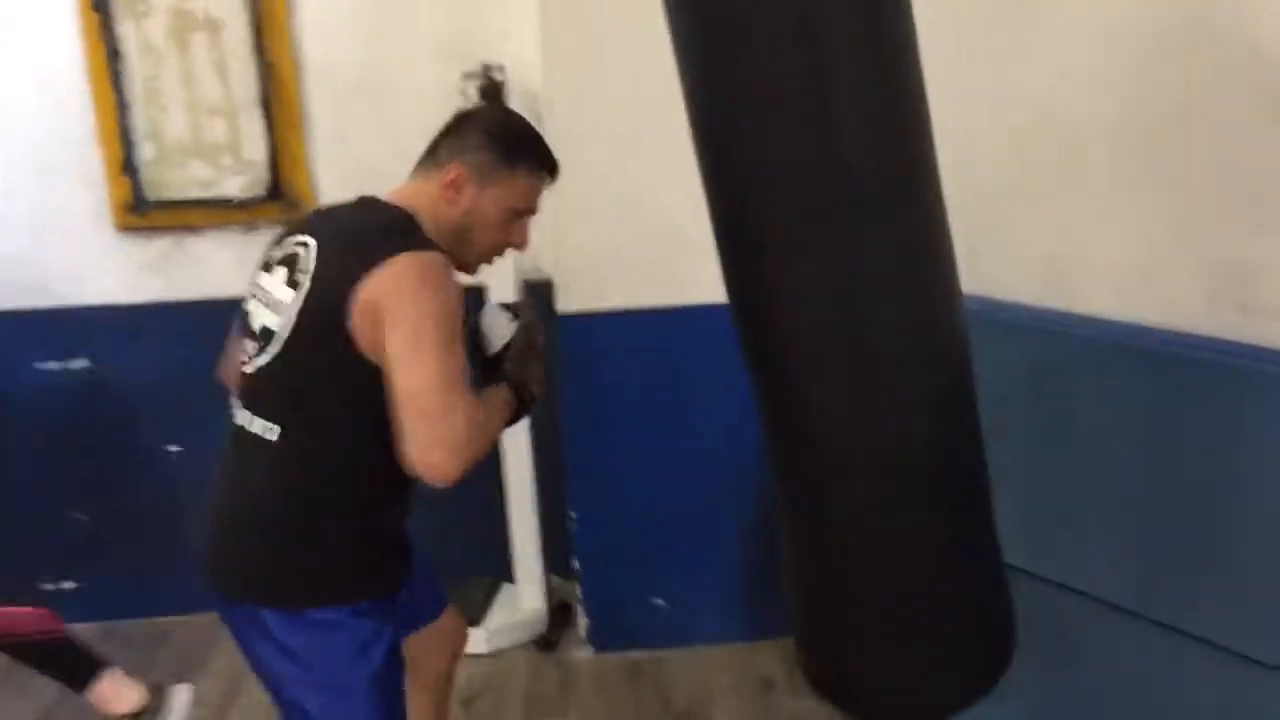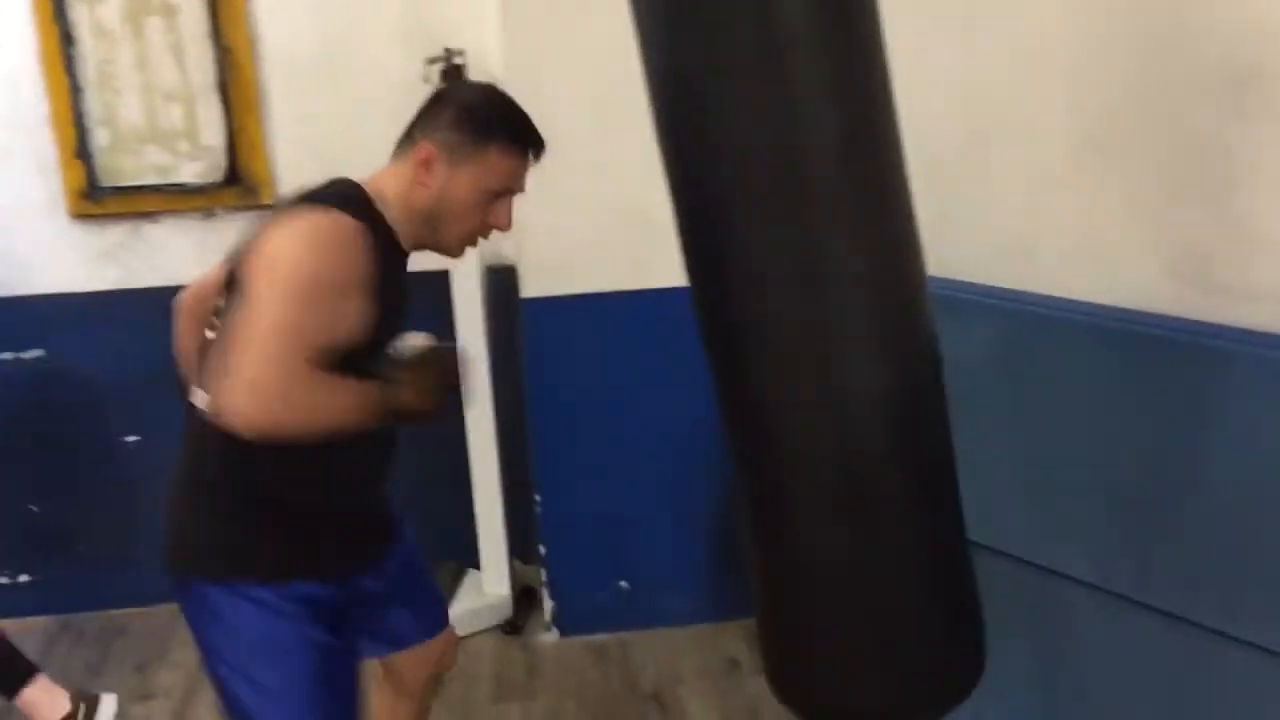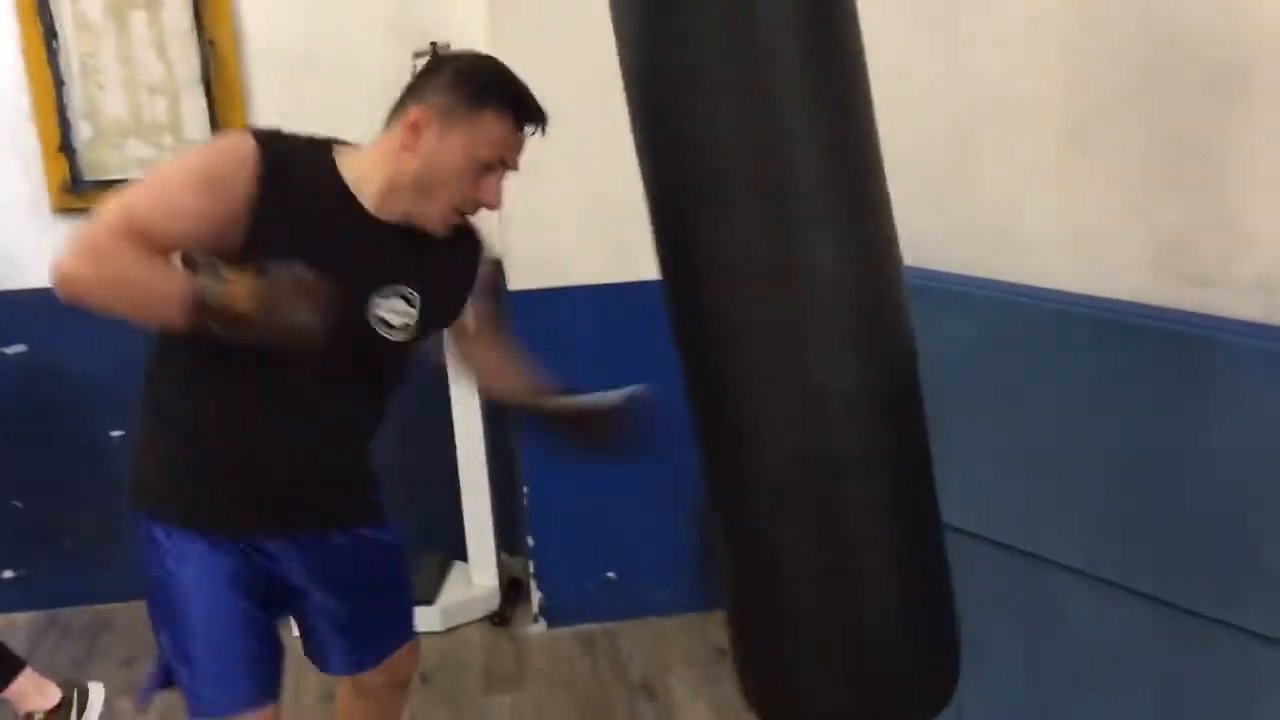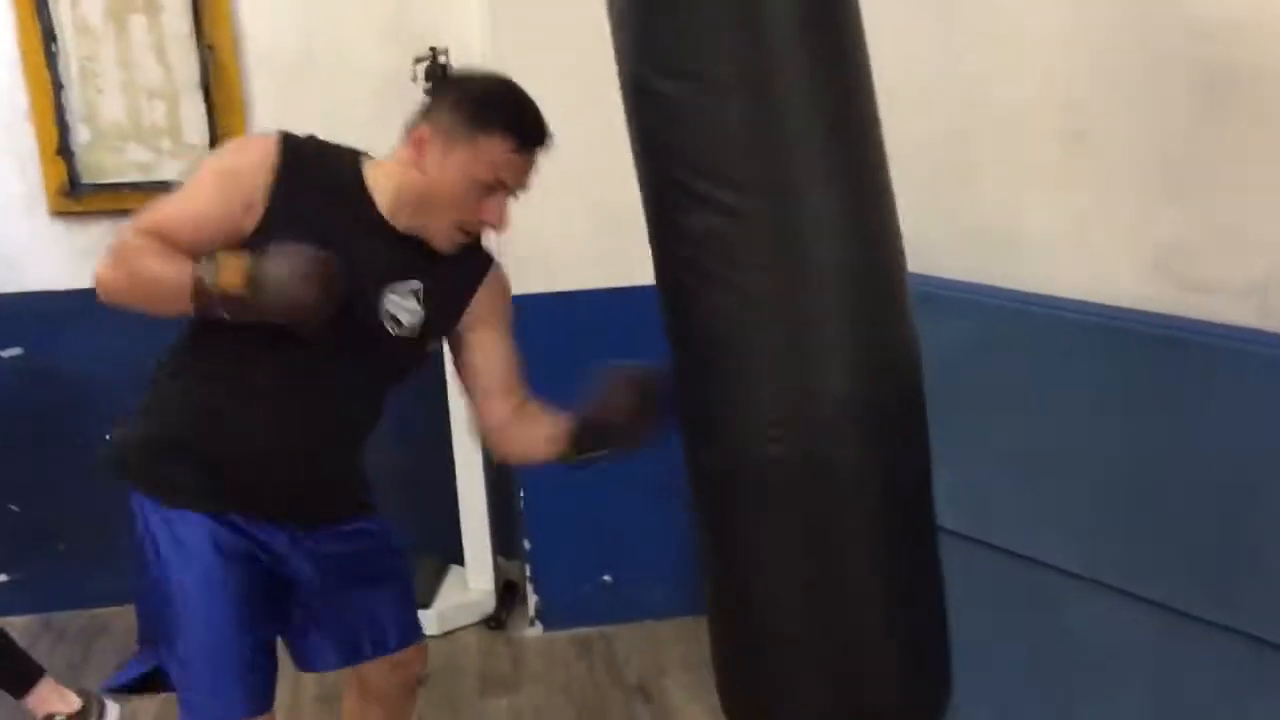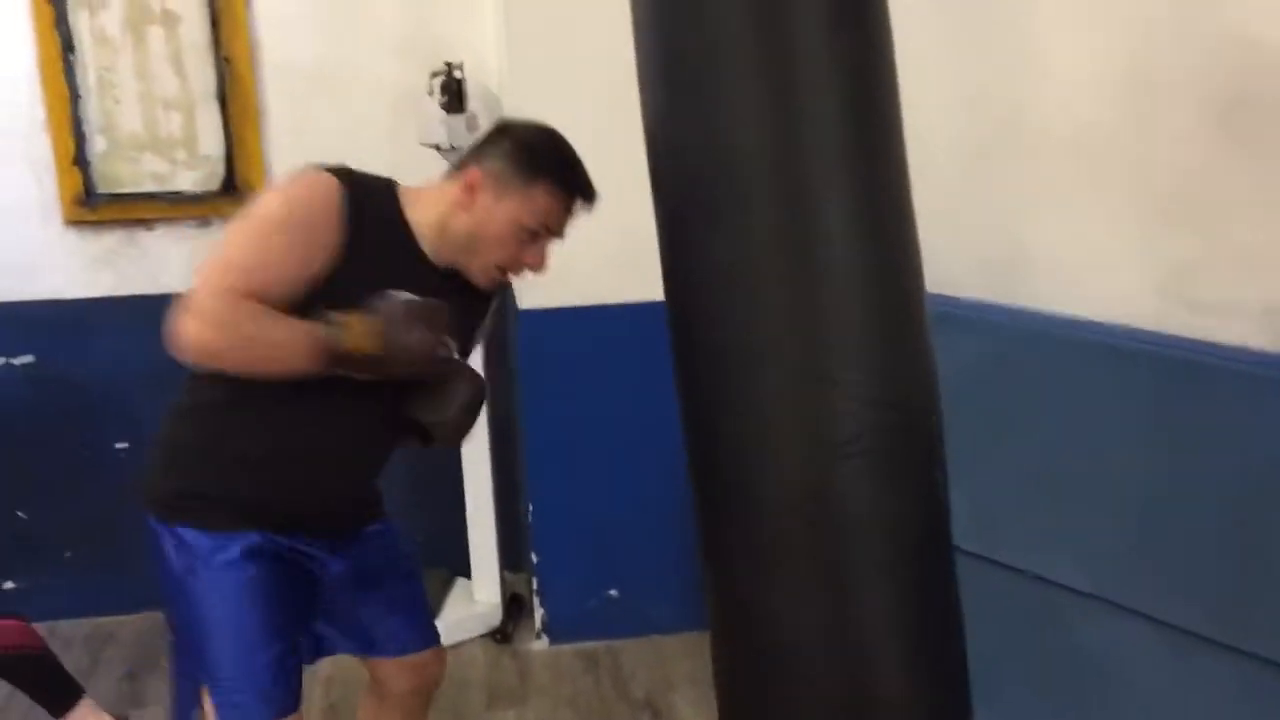
dt=0.1s
person 1, frame 1
left shoulder: (315, 235)
right shoulder: (413, 272)
left elbow: (238, 369)
right elbow: (439, 455)
right wrist: (515, 386)
left hip: (340, 539)
right hip: (295, 577)
left knee: (437, 635)
person 1, frame 2
left shoulder: (363, 235)
right shoulder: (324, 237)
left elbow: (194, 307)
right elbow: (251, 397)
right wrist: (394, 393)
left hip: (335, 529)
right hip: (251, 556)
left knee: (425, 652)
person 1, frame 3
left shoulder: (452, 255)
right shoulder: (253, 170)
left elbow: (482, 350)
right elbow: (81, 265)
left wrist: (557, 406)
right wrist: (234, 304)
left hip: (331, 511)
right hip: (196, 513)
person 1, frame 4
left shoulder: (468, 273)
right shoulder: (273, 169)
left elbow: (513, 431)
right elbow: (119, 270)
left wrist: (589, 429)
right wrist: (236, 287)
left hip: (326, 505)
right hip: (195, 494)
person 1, frame 5
left shoulder: (465, 292)
right shoulder: (325, 204)
left elbow: (420, 415)
right elbow: (201, 330)
right wrist: (354, 340)
left hip: (338, 518)
right hip: (219, 512)
left knee: (411, 669)
